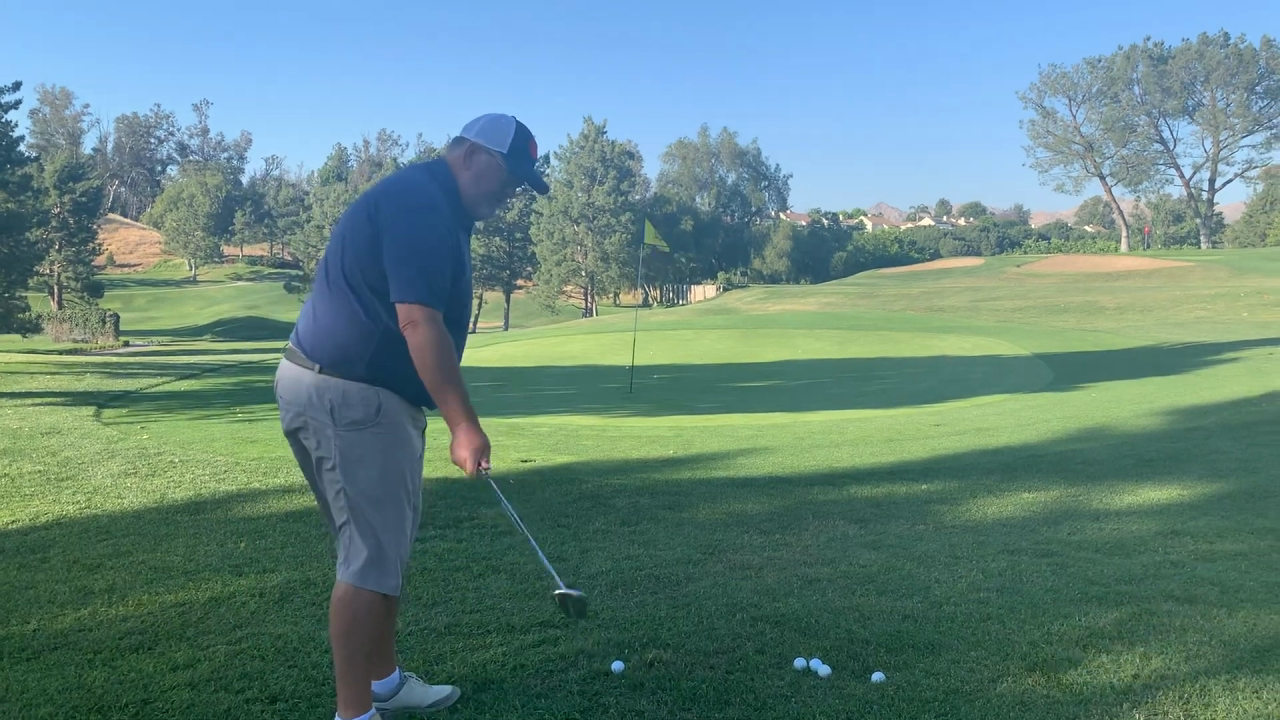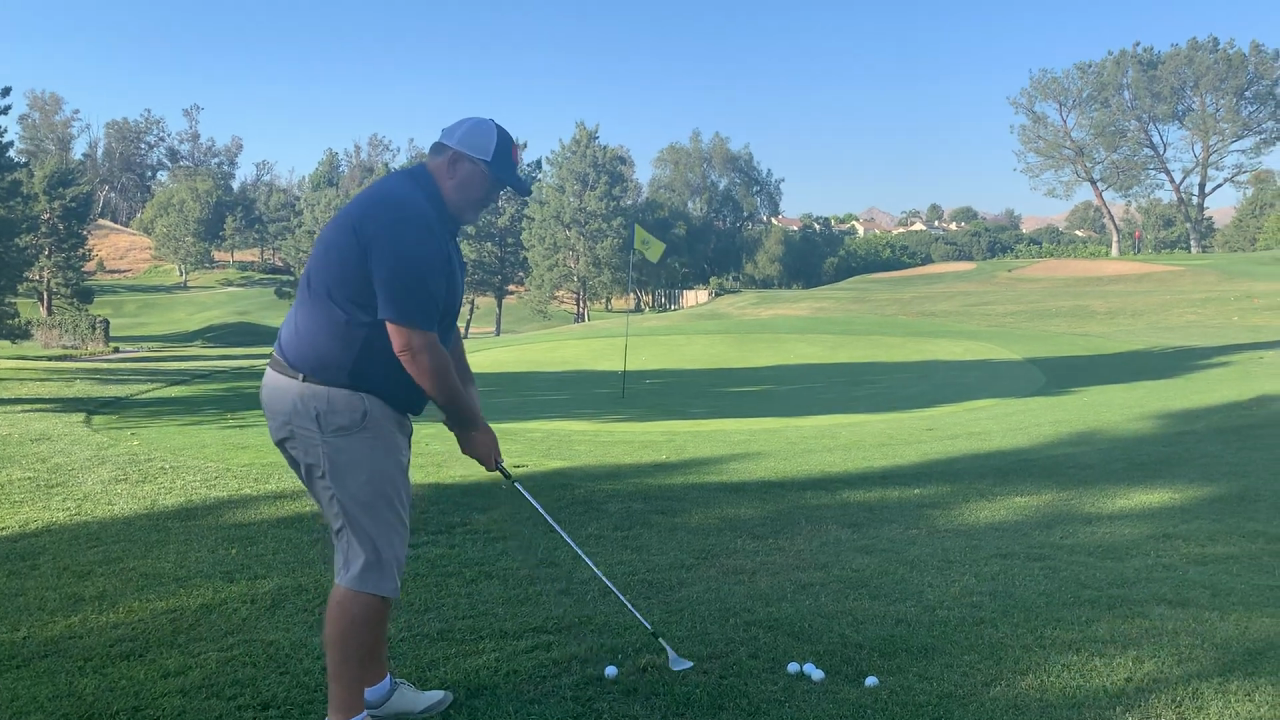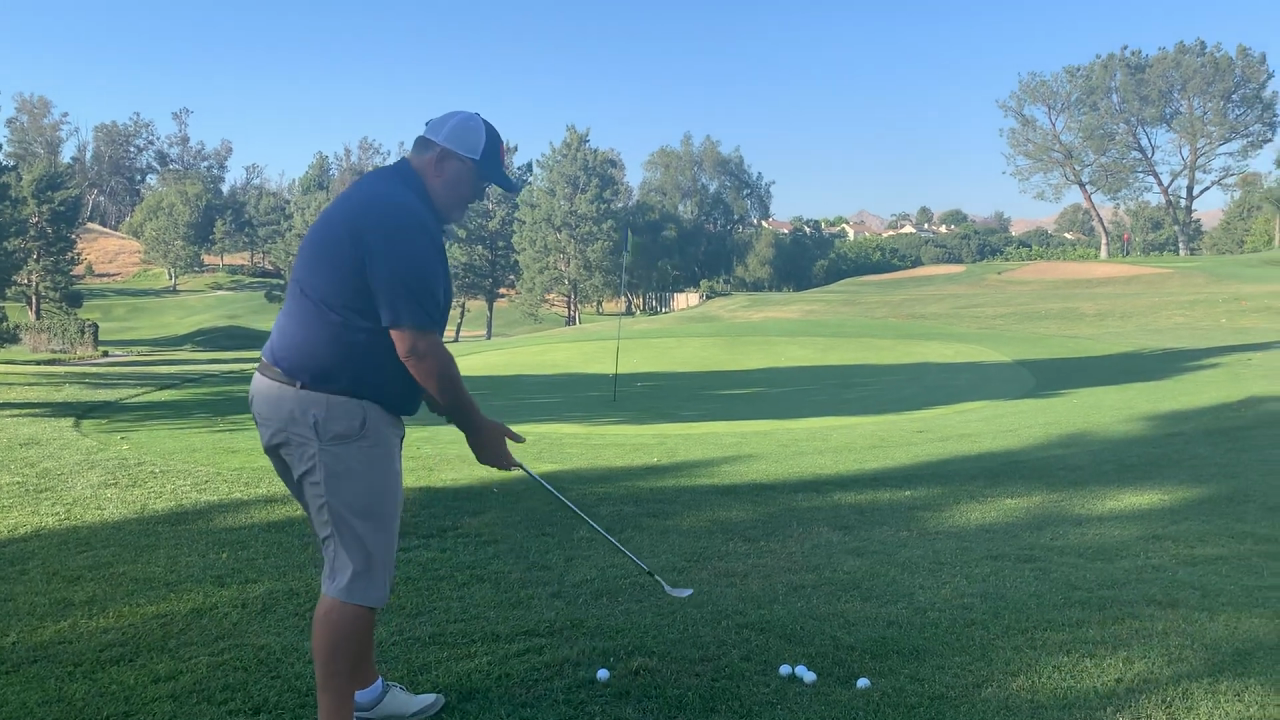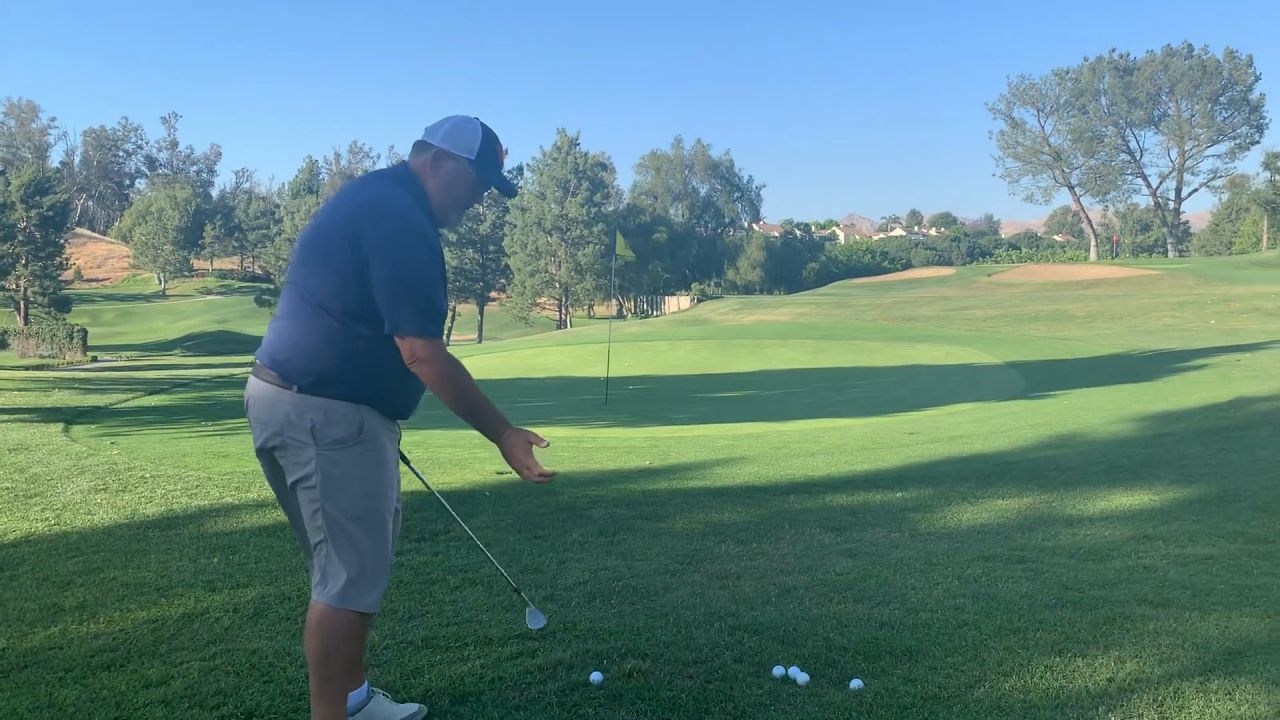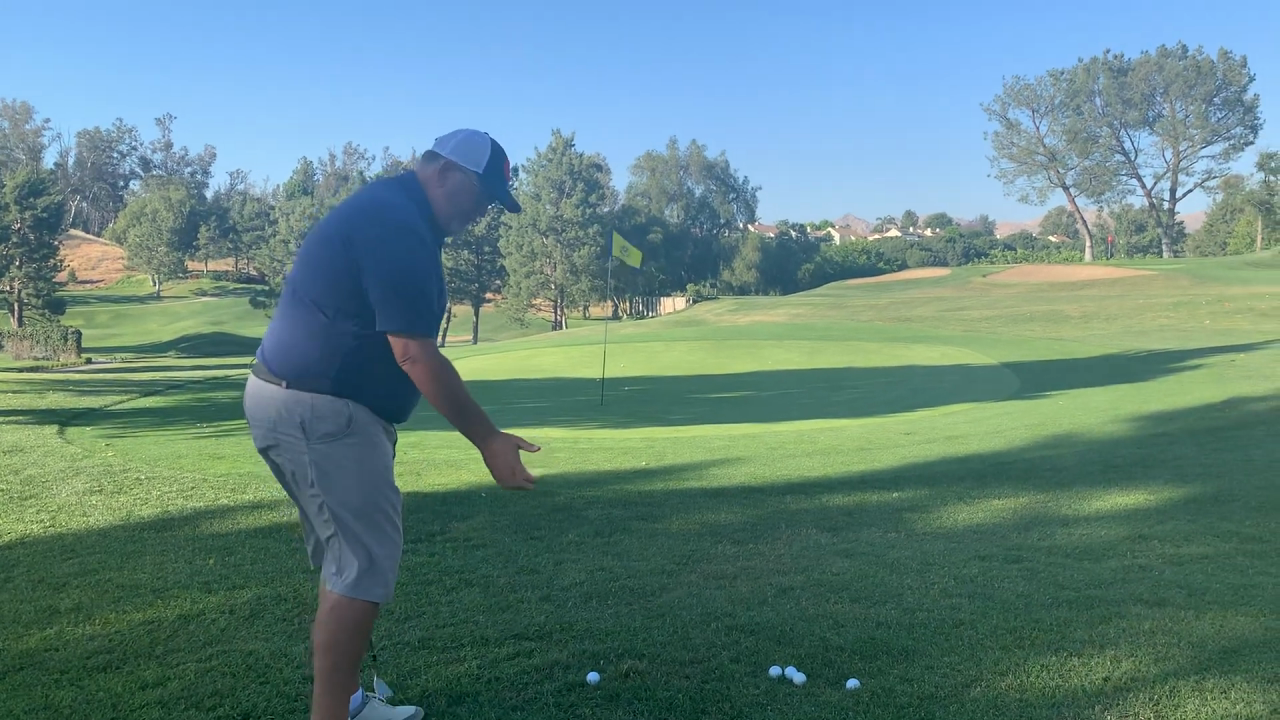
dt=0.3s
person 1, frame 1
left shoulder: (435, 206)
right shoulder: (420, 203)
right elbow: (420, 323)
right wrist: (463, 424)
left hip: (367, 391)
right hip: (346, 394)
left knee: (389, 542)
right knee: (371, 554)
person 1, frame 2
left shoulder: (417, 211)
right shoulder: (408, 215)
left elbow: (438, 329)
right elbow: (414, 346)
left wrist: (467, 394)
right wrist: (469, 425)
left hip: (344, 397)
right hip: (332, 401)
left knee: (377, 551)
right knee: (370, 561)
person 1, frame 3
left shoulder: (386, 198)
right shoulder: (401, 216)
left elbow: (405, 335)
right elbow: (417, 348)
left wrist: (455, 413)
right wrist: (475, 426)
left hip: (321, 396)
right hip: (328, 406)
left knee: (364, 556)
right knee: (358, 567)
person 1, frame 4
left shoulder: (378, 199)
right shoulder: (398, 220)
right elbow: (423, 356)
right wrist: (505, 436)
left hip: (311, 400)
right hip: (323, 411)
left knee: (354, 561)
right knee: (349, 572)
person 1, frame 5
left shoulder: (389, 211)
right shoulder: (396, 223)
right elbow: (414, 354)
right wrist: (488, 440)
left hip: (320, 403)
right hip: (319, 409)
left knee: (352, 559)
right knee: (362, 566)
